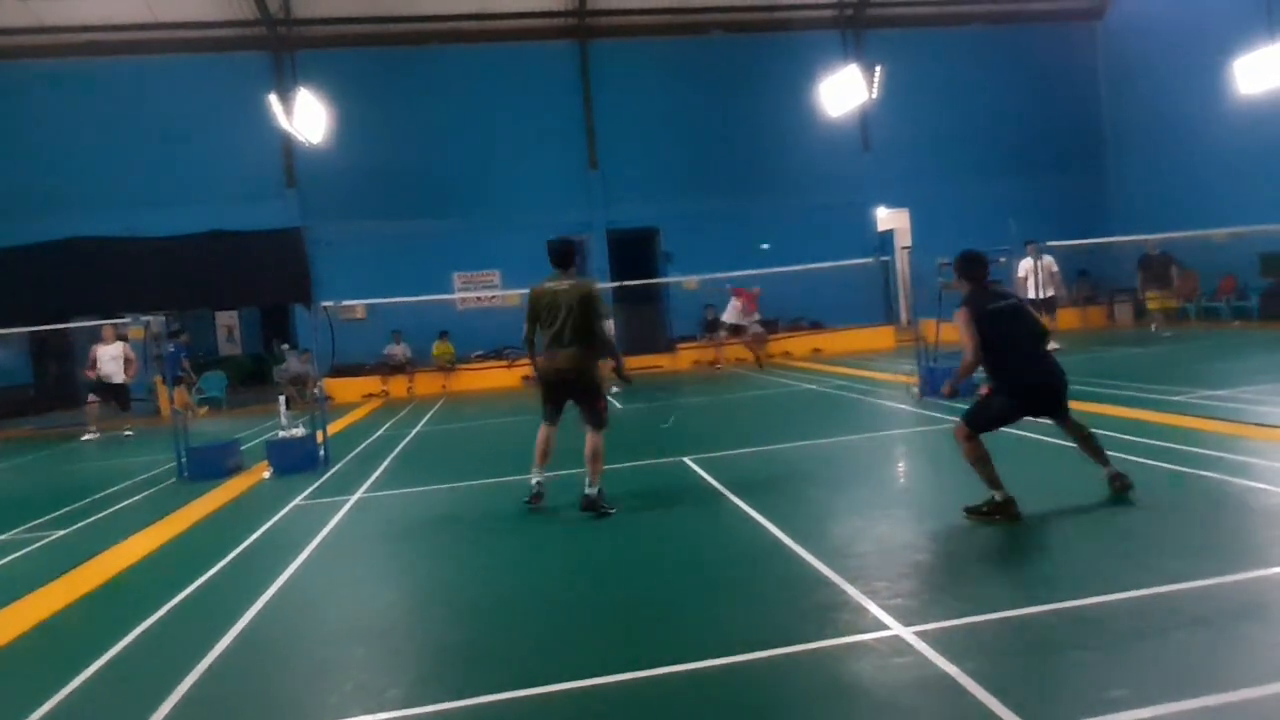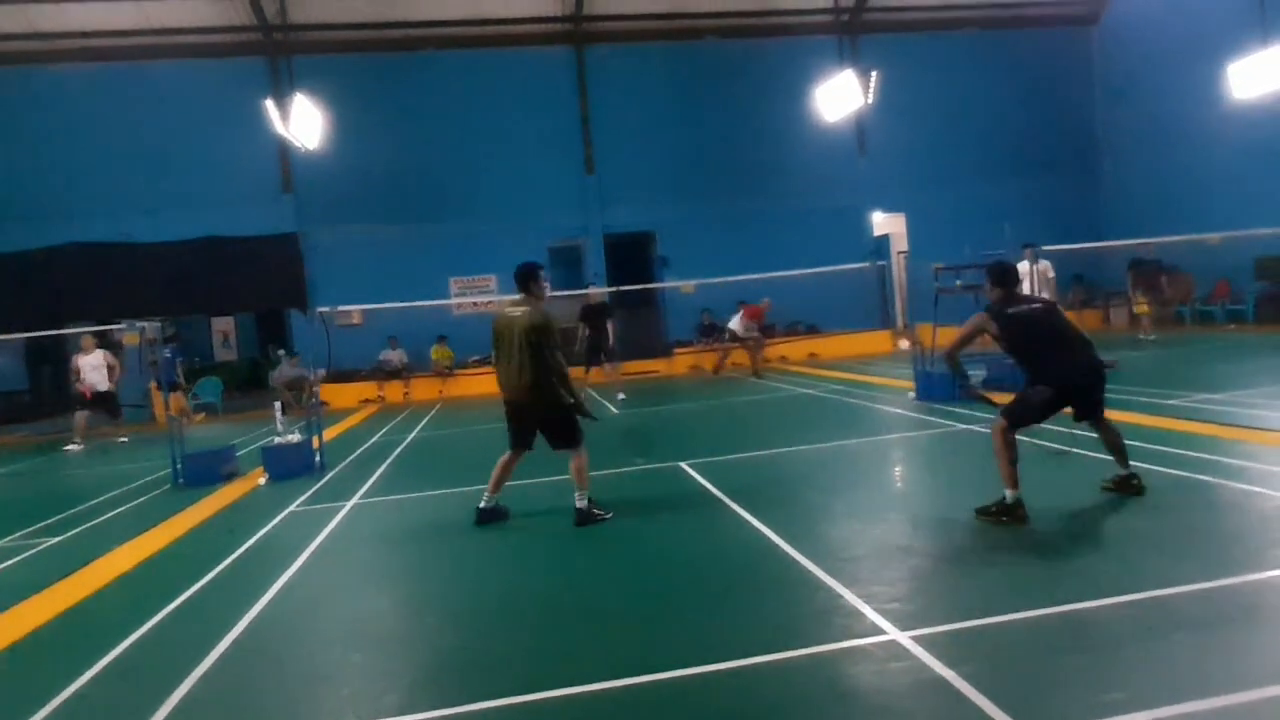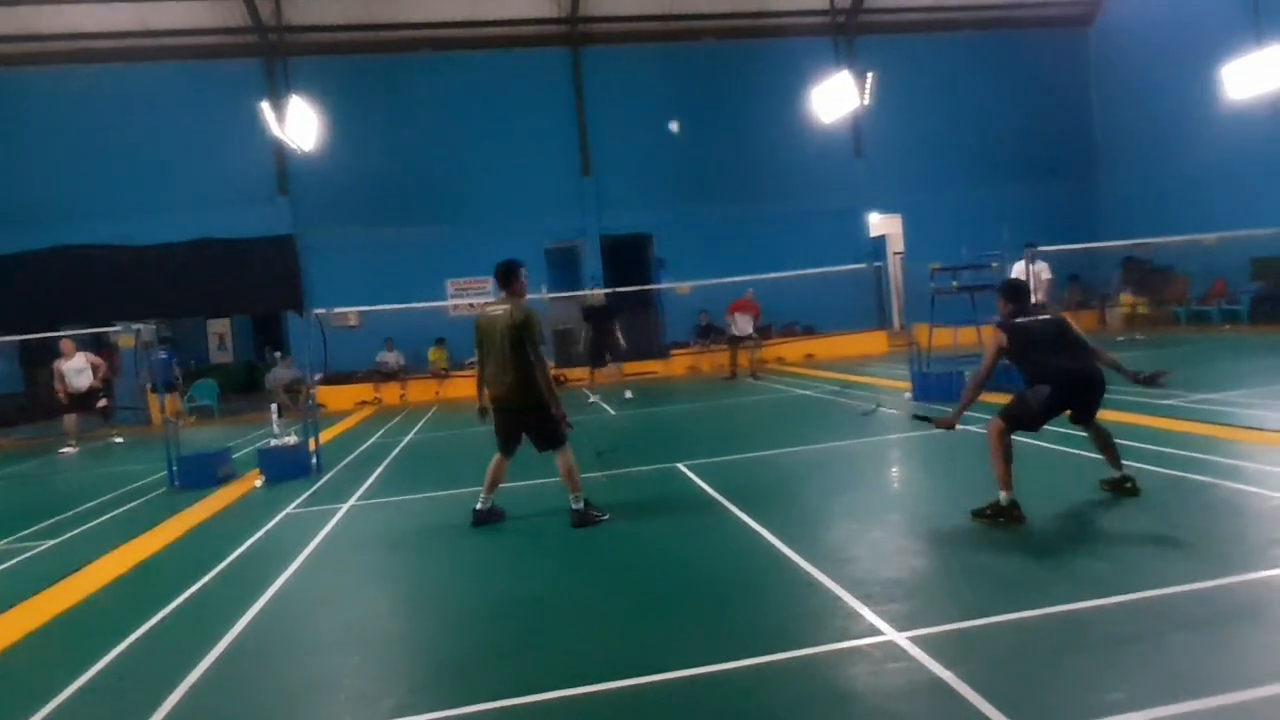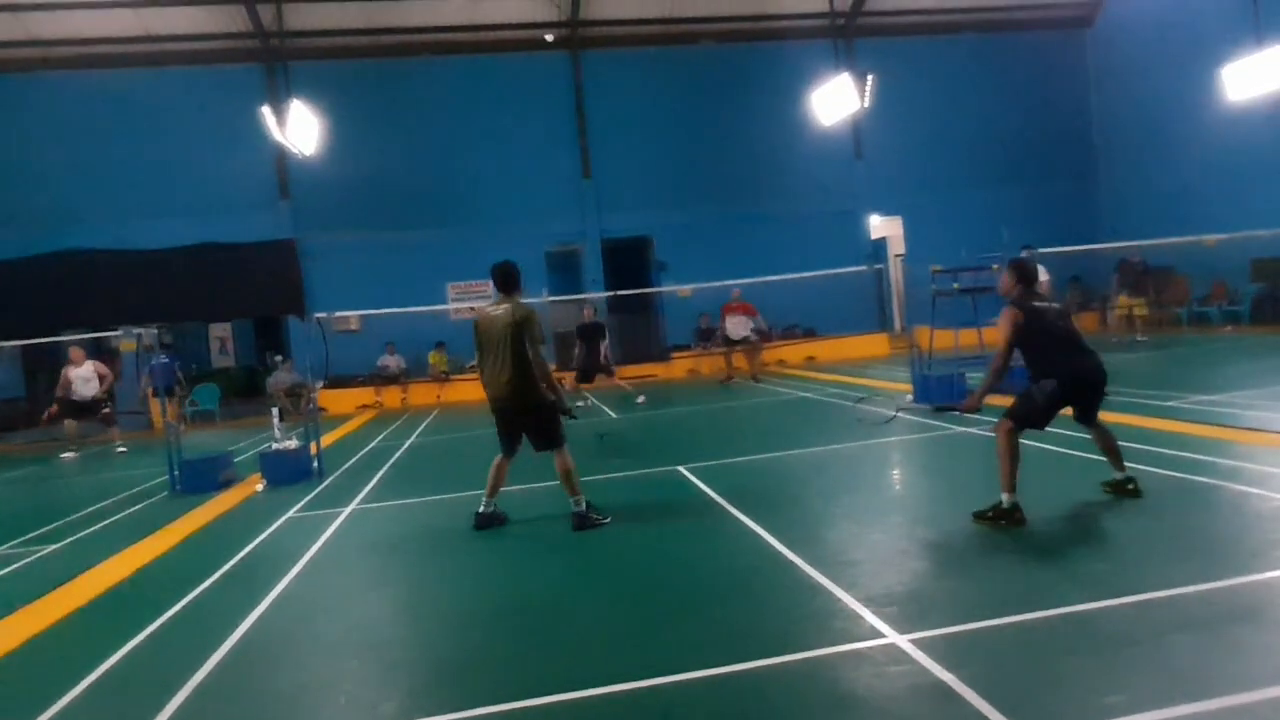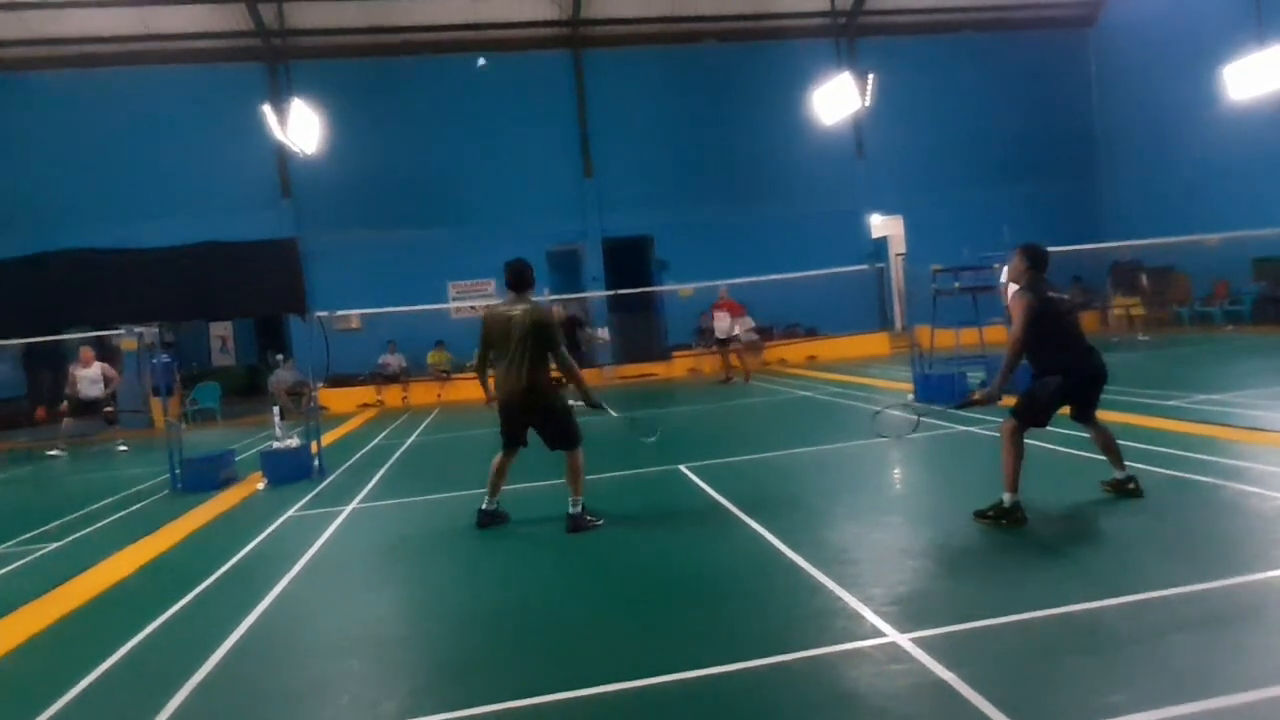
dt=0.3s
person 1, frame 1
left shoulder: (537, 293)
right shoulder: (587, 290)
left elbow: (528, 336)
right elbow: (601, 333)
left wrist: (535, 361)
right wrist: (619, 362)
left hip: (551, 369)
right hip: (583, 369)
left knee: (548, 425)
right knee: (596, 428)
left ankle: (536, 484)
right ankle: (592, 493)
person 1, frame 2
left shoulder: (500, 317)
right shoulder: (540, 316)
left elbow: (496, 361)
right elbow: (556, 363)
right wrist: (576, 398)
left hip: (513, 397)
right hip: (544, 395)
left knee: (515, 451)
right knee: (576, 446)
left ankle: (486, 505)
right ankle: (583, 506)
person 1, frame 3
left shoulder: (483, 316)
right shoulder: (523, 312)
left elbow: (480, 363)
right elbow: (537, 361)
left wrist: (481, 399)
right wrist: (555, 403)
left hip: (499, 397)
right hip: (528, 396)
left knee: (504, 452)
right knee: (561, 447)
left ankle: (482, 508)
right ankle: (579, 508)
person 1, frame 4
left shoulder: (481, 317)
right shoulder: (523, 313)
left elbow: (481, 362)
right elbow: (536, 359)
right wrist: (558, 395)
left hip: (499, 397)
right hip: (526, 394)
left knee: (507, 452)
right knee: (559, 448)
left ankle: (486, 511)
right ankle: (581, 510)
person 1, frame 5
left shoulder: (490, 315)
right shoulder: (541, 314)
left elbow: (481, 359)
right elbow: (562, 359)
left wrist: (487, 390)
right wrist: (586, 392)
left hip: (507, 396)
right hip: (540, 395)
left knee: (507, 451)
right knee: (573, 447)
left ankle: (488, 508)
right ankle: (576, 512)
person 2, frame 1
left shoulder: (966, 311)
right shoulder: (1011, 300)
left elbow: (973, 358)
right elbow: (1043, 333)
left wrist: (952, 384)
left hip: (1014, 387)
right hip: (1050, 375)
left knee: (965, 432)
right knee: (1066, 421)
left ankle: (1001, 501)
right ankle: (1112, 474)
person 2, frame 2
left shoulder: (988, 317)
right shoulder: (1046, 305)
left elbow: (951, 351)
right elbow: (1081, 340)
left wrist: (958, 371)
right wrist: (1091, 363)
left hip: (1052, 381)
right hip: (1089, 371)
left knee: (1001, 428)
right knee: (1097, 421)
left ankle: (1011, 503)
right ankle: (1128, 477)
person 2, frame 3
left shoulder: (1003, 331)
right shoulder: (1057, 319)
left elbow: (981, 378)
right elbow: (1094, 352)
left wrist: (955, 415)
right wrist: (1132, 376)
left hip: (1053, 383)
right hip: (1090, 378)
left knee: (997, 430)
right knee: (1088, 423)
left ankle: (1006, 504)
right ankle: (1122, 479)
person 2, frame 4
left shoulder: (1012, 311)
right shoulder: (1052, 307)
left elbow: (1003, 357)
left wrist: (979, 397)
left hip: (1059, 377)
right hip: (1093, 370)
left knee: (1006, 429)
right knee: (1090, 421)
left ankle: (1008, 506)
right ankle: (1124, 479)
person 2, frame 5
left shoulder: (1023, 296)
right shoulder: (1054, 297)
left elbow: (1017, 343)
left wrist: (997, 386)
left hip: (1061, 373)
right hip: (1092, 365)
left knee: (1011, 428)
right knee: (1088, 420)
left ankle: (1010, 505)
right ankle: (1125, 479)
